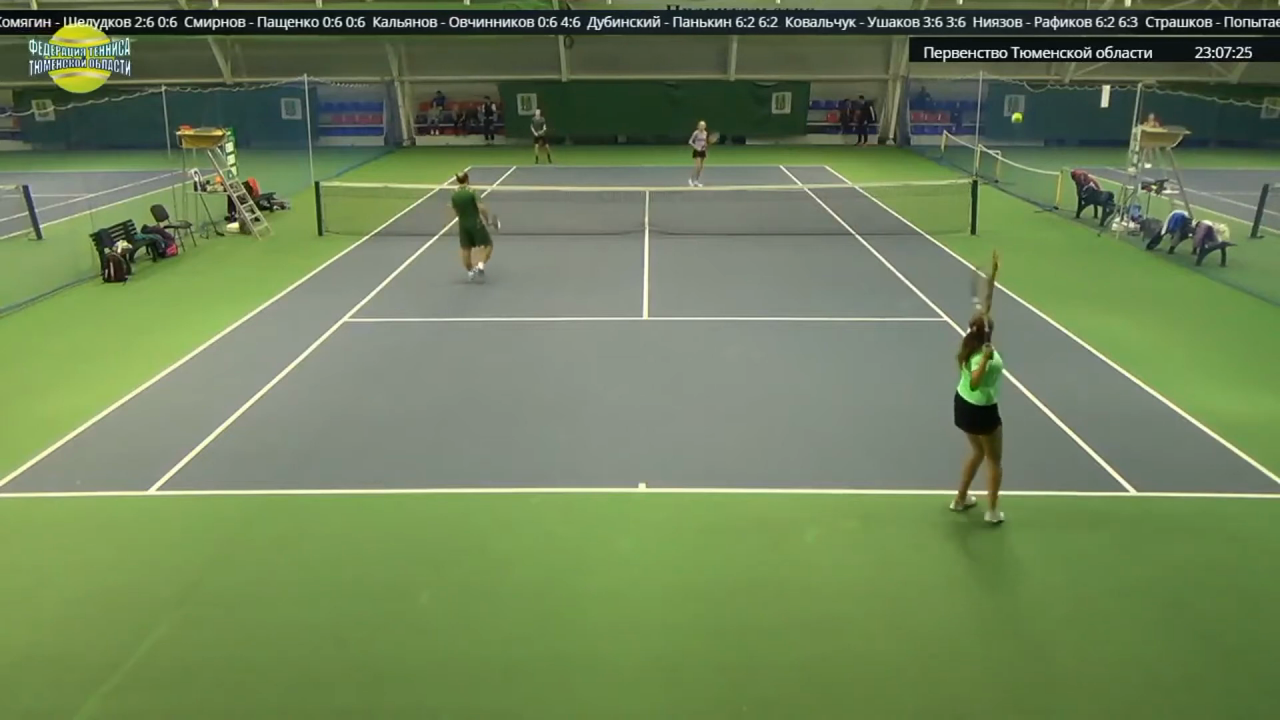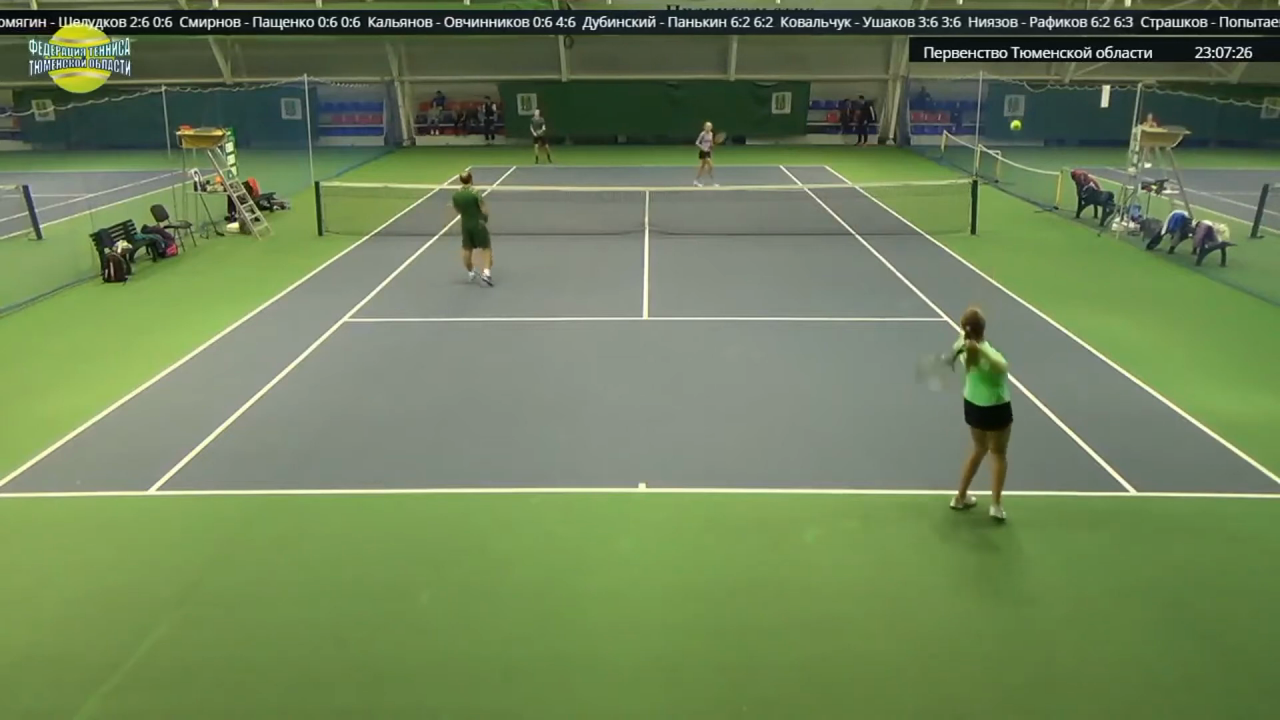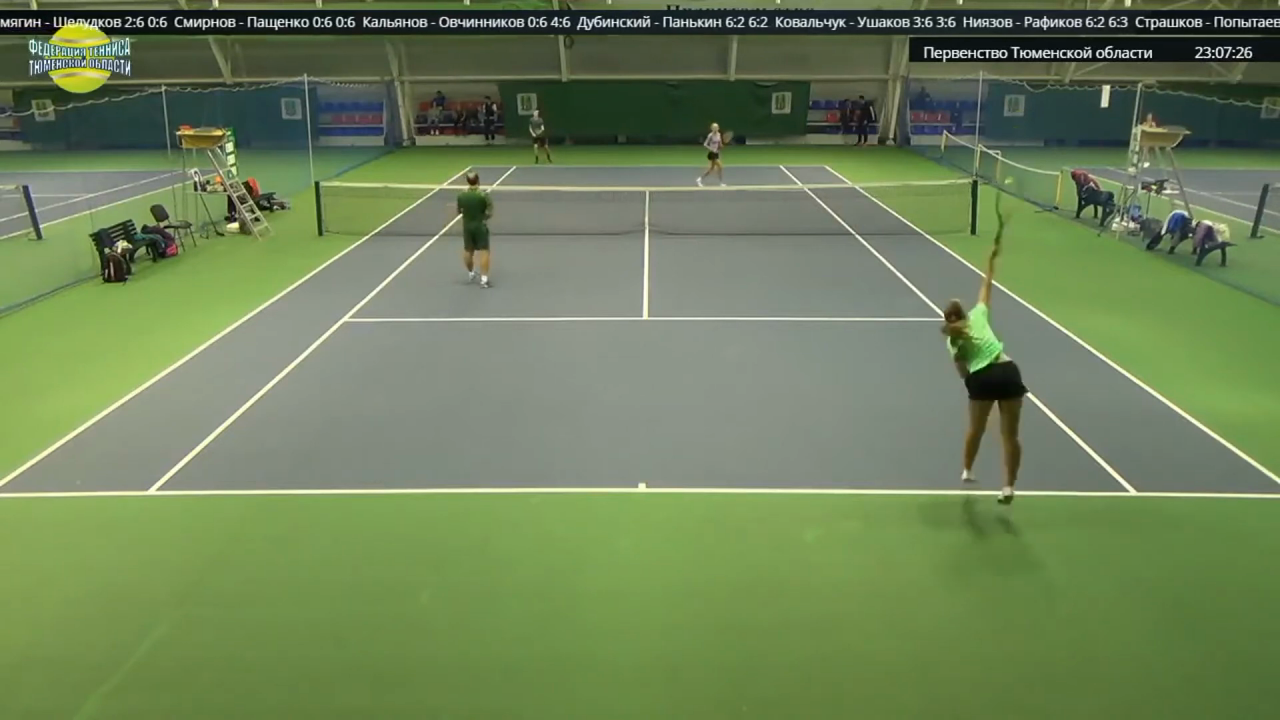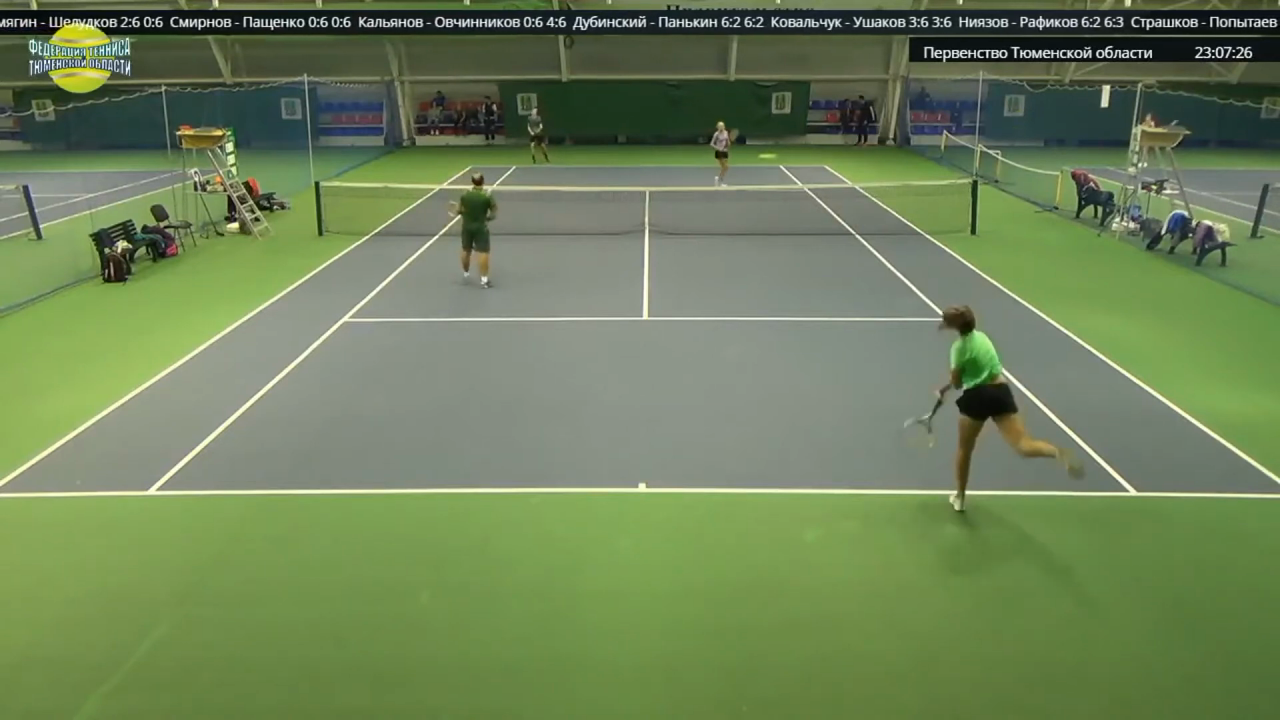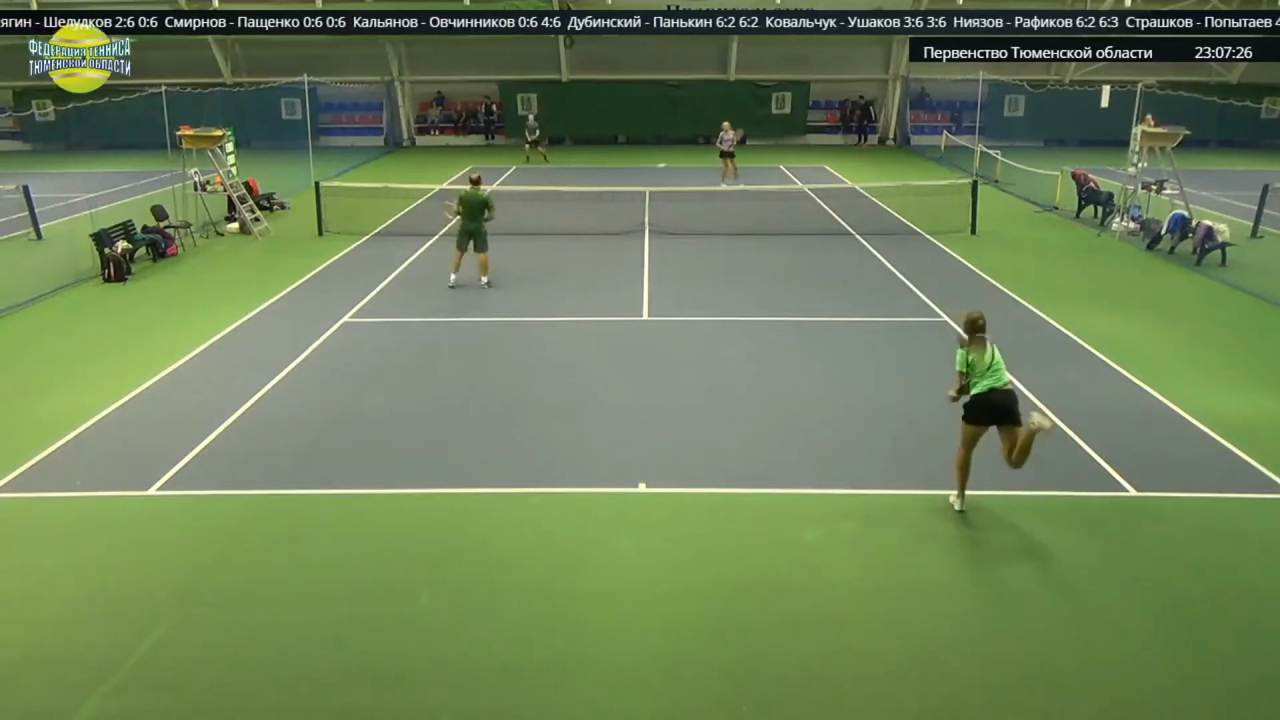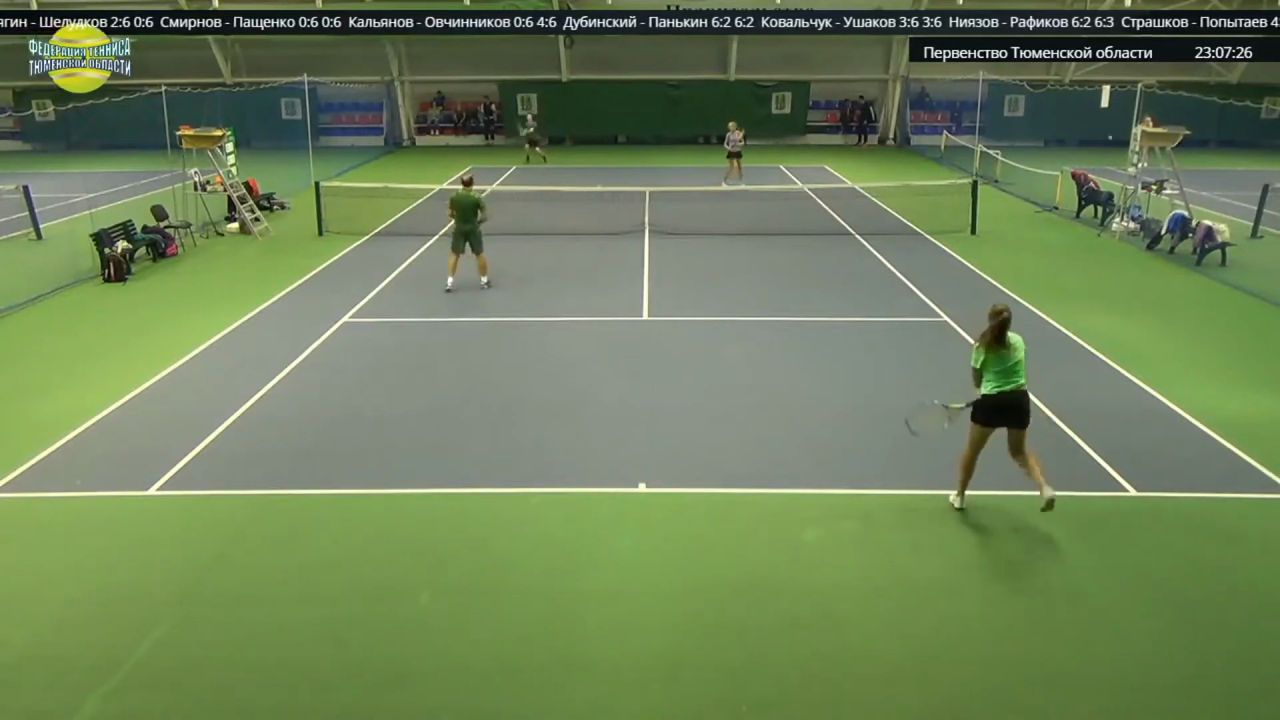
dt=0.2s
person 1, frame 1
left shoulder: (972, 340)
right shoulder: (981, 355)
left elbow: (985, 304)
right elbow: (974, 383)
left wrist: (993, 273)
right wrist: (985, 359)
left hip: (962, 404)
right hip: (981, 411)
left knee: (978, 453)
right knee: (994, 459)
left ankle: (960, 499)
right ankle: (992, 510)
person 1, frame 2
left shoulder: (965, 343)
right shoulder: (981, 350)
right elbow: (1002, 369)
right wrist: (980, 350)
left hip: (972, 404)
right hip: (995, 410)
left knee: (979, 449)
right knee: (998, 454)
left ankle: (960, 497)
right ankle: (996, 505)
person 1, frame 3
left shoulder: (954, 340)
right shoulder: (976, 316)
left elbow: (963, 374)
right elbow: (986, 284)
right wrist: (992, 259)
left hip: (981, 380)
right hip: (1007, 374)
left knee: (976, 429)
right knee: (1010, 436)
left ankle: (967, 471)
right ankle: (1009, 486)
person 1, frame 4
left shoulder: (959, 347)
right shoulder: (978, 336)
left elbow: (956, 383)
left wrist: (944, 390)
left hip: (977, 397)
right hip: (1000, 392)
left knee: (964, 449)
right knee: (1023, 446)
left ankle: (959, 498)
right ankle: (1059, 454)
person 1, frame 5
left shoulder: (964, 351)
right shoulder: (990, 345)
left elbow: (962, 385)
left wrist: (956, 393)
right wrist: (961, 391)
left hip: (982, 402)
right hip: (1007, 398)
left knee: (965, 450)
right knee: (1015, 460)
left ankle: (959, 498)
right ankle: (1032, 427)
person 1, frame 6
left shoulder: (982, 346)
right shoulder: (1018, 341)
left elbow: (977, 381)
left wrist: (986, 390)
left hip: (992, 402)
right hip: (1019, 399)
left knee: (972, 450)
right knee: (1020, 452)
left ankle: (960, 496)
right ankle: (1043, 487)
